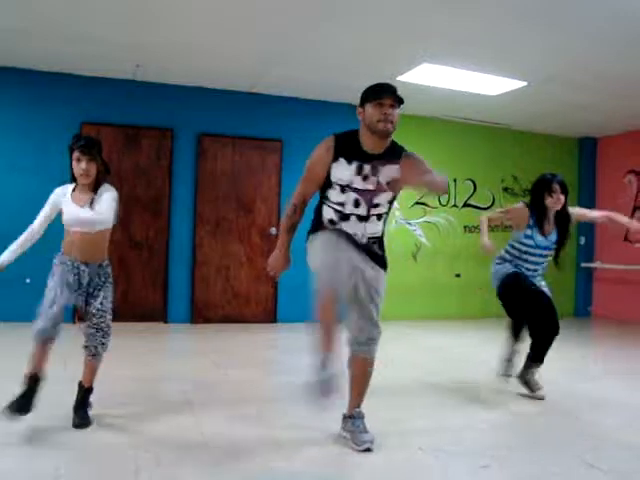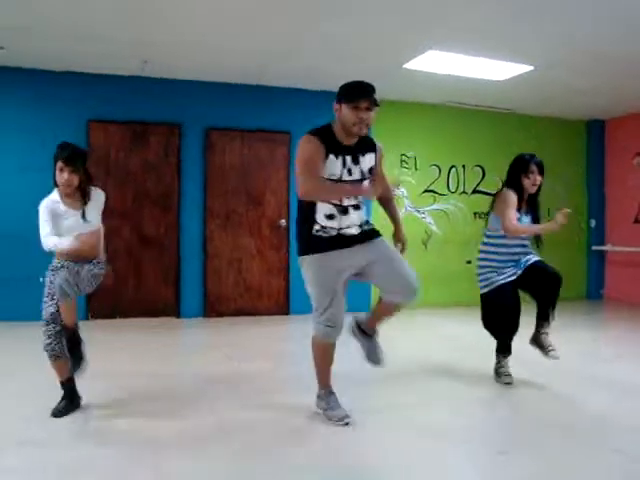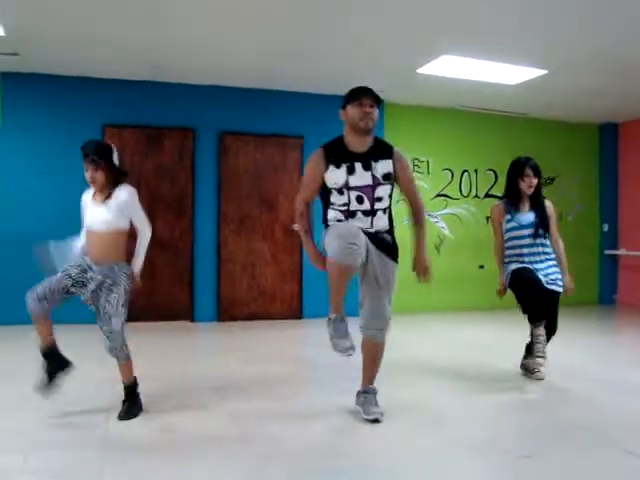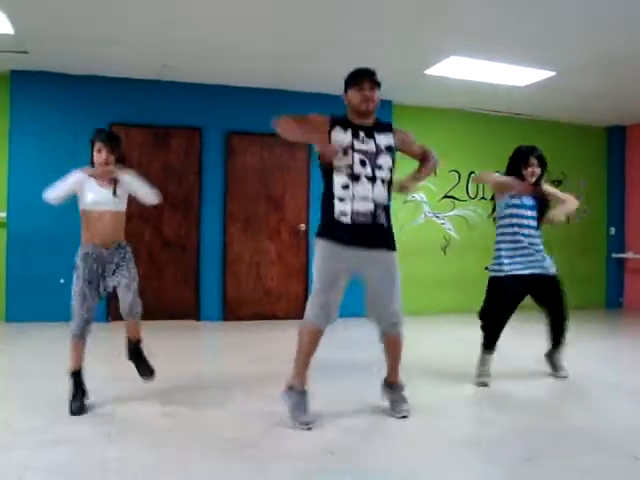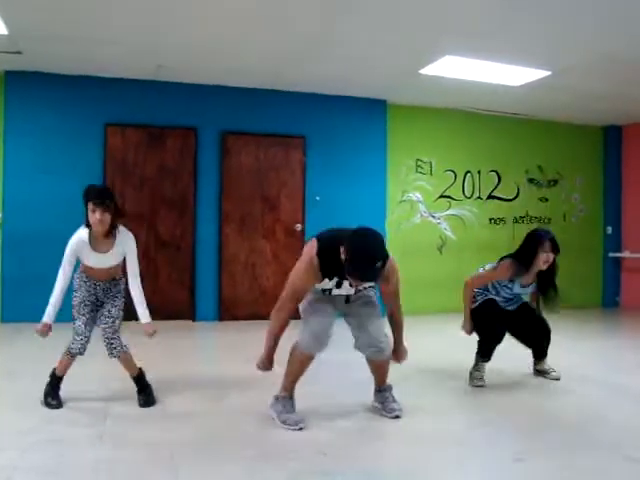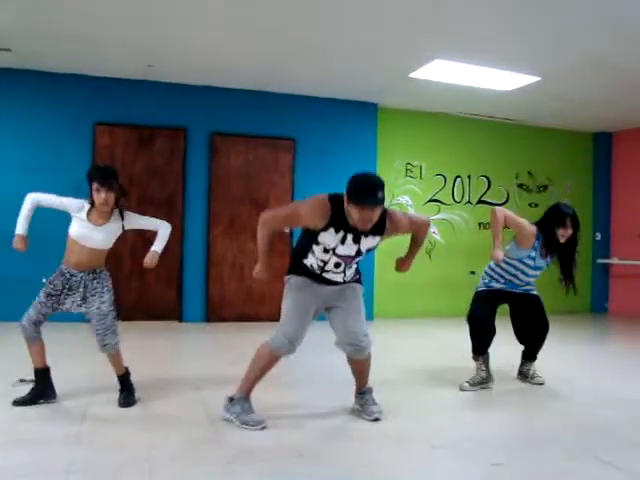
dt=0.7s
person 1, frame 1
left shoulder: (405, 160)
right shoulder: (331, 149)
left elbow: (440, 183)
right elbow: (299, 200)
left wrist: (401, 178)
right wrist: (282, 247)
left hip: (370, 258)
right hip: (328, 244)
left knee: (366, 339)
right knee: (340, 269)
left ankle: (353, 417)
right ankle: (326, 360)
person 1, frame 2
left shoulder: (371, 148)
right shoulder: (313, 143)
left elbow: (383, 187)
right elbow: (306, 189)
left wrist: (398, 227)
right wrist: (361, 189)
left hip: (361, 238)
right hip: (321, 247)
left knee: (406, 287)
right knee: (328, 322)
left ankle: (367, 328)
right ankle: (325, 394)
person 1, frame 3
left shoulder: (392, 156)
right shoulder: (323, 157)
left elbow: (415, 203)
right elbow: (303, 204)
left wrist: (420, 251)
right wrist: (309, 245)
left hip: (382, 244)
right hip: (343, 234)
left knee: (377, 322)
right knee: (345, 244)
left ankle: (367, 392)
right ankle: (336, 315)
person 1, frame 4
left shoulder: (391, 134)
right shoulder: (328, 126)
left elbow: (429, 156)
right elbow: (282, 124)
left wrist: (415, 178)
right wrist: (322, 144)
left hip: (379, 240)
right hip: (335, 239)
left knee: (389, 318)
right knee: (320, 311)
left ankle: (393, 386)
right ankle: (295, 389)
person 1, frame 5
left shoulder: (387, 268)
right shoulder: (315, 258)
left elbow: (393, 307)
right elbow: (283, 307)
left wrist: (398, 344)
right wrist: (268, 353)
left hip: (358, 295)
right hip: (319, 291)
left knee: (377, 342)
right knee: (315, 334)
left ankle: (383, 393)
right ankle: (283, 398)
person 1, frame 6
left shoulder: (390, 223)
right shoulder: (322, 209)
left elbow: (423, 225)
right elbow: (268, 220)
left wrist: (408, 259)
right wrist: (263, 263)
left hip: (345, 284)
right hip: (305, 279)
left knee: (357, 340)
right knee: (286, 338)
left ankle: (363, 395)
right ankle: (238, 400)
person 2, frame 1
left shoulder: (108, 193)
right shoulder: (62, 194)
left elbow: (102, 219)
right elbow: (35, 230)
left wrist: (70, 211)
left hip: (99, 272)
right hip: (67, 267)
left knee: (98, 336)
right knee: (48, 323)
left ankle: (82, 401)
right ankle: (31, 389)
person 2, frame 2
left shoulder: (97, 196)
right shoulder: (49, 204)
right elbow: (48, 241)
left wrist: (101, 260)
right wrist: (74, 241)
left hip: (91, 266)
right hip: (60, 267)
left knee: (62, 282)
right knee: (50, 333)
left ankle: (73, 337)
right ankle: (70, 394)
person 2, frame 3
left shoulder: (125, 194)
right shoulder: (87, 198)
left elbow: (145, 231)
left wrist: (136, 265)
left hip: (116, 273)
right hip: (88, 267)
left knee: (113, 334)
right knee: (37, 299)
left ankle: (132, 396)
right ankle: (54, 360)
person 2, frame 4
left shoulder: (125, 180)
right shoulder: (80, 180)
left elbow: (153, 199)
right elbow: (51, 197)
left wrist: (125, 175)
right wrist: (79, 176)
left hip: (120, 254)
right hip: (88, 256)
left knee: (129, 301)
right knee: (80, 319)
left ankle: (135, 349)
right ankle: (78, 387)
person 2, frame 5
left shoulder: (125, 237)
right shoulder: (79, 239)
left elbow: (134, 279)
right elbow: (62, 279)
left wrist: (145, 319)
right wrist: (47, 318)
left hip: (114, 287)
right hip: (86, 285)
left knee: (110, 336)
right knee: (80, 336)
left ankle: (142, 385)
right ankle: (53, 386)
person 2, frame 6
left shoulder: (124, 218)
right shoulder: (76, 207)
left elbow: (164, 226)
right elbow: (32, 198)
left wrist: (155, 251)
right wrist: (20, 232)
left hip: (96, 279)
right hip: (66, 275)
left knee: (106, 333)
right knee: (29, 323)
left ankle: (125, 385)
right ankle: (43, 385)
person 3, frame 1
left shoulder: (566, 215)
right shoulder: (524, 213)
left elbow: (601, 215)
right elbow: (487, 218)
right wrist: (485, 238)
left hip: (535, 281)
right hip: (509, 272)
left knee: (549, 327)
right knee: (526, 294)
left ankle: (529, 372)
right ankle: (513, 345)
person 3, frame 2
left shoulder: (529, 202)
right shoulder: (508, 195)
right elbow: (511, 229)
right wrist: (551, 226)
left hip: (521, 262)
right hip: (495, 269)
left knee: (552, 280)
right knee: (507, 319)
left ankle: (541, 333)
right ankle: (502, 362)
person 3, frame 3
left shoulder: (545, 205)
right shoulder: (501, 209)
left elbow: (556, 241)
right elbow: (499, 247)
left wrist: (565, 274)
right wrist: (502, 277)
left hip: (548, 271)
right hip: (519, 268)
left knee: (550, 325)
right knee: (533, 287)
left ankle: (529, 360)
right ankle: (537, 331)
person 3, frame 4
left shoulder: (542, 191)
right shoulder: (502, 186)
left elbow: (572, 202)
right elbow: (480, 178)
left wrist: (561, 211)
right wrist: (510, 182)
left hip: (537, 262)
right hip: (507, 264)
left knee: (557, 310)
right knee: (496, 313)
left ankle: (555, 355)
right ankle: (485, 361)
person 3, frame 5
left shoulder: (543, 273)
right shoulder: (508, 267)
left elbow: (534, 295)
right elbow: (469, 284)
left wrist: (533, 314)
right wrist: (468, 318)
left hip: (513, 303)
right hip: (487, 299)
left knee: (541, 330)
right knee: (494, 329)
left ankle: (541, 363)
right ankle: (479, 367)
person 3, frame 6
left shoulder: (559, 245)
right shoulder: (530, 233)
left elbow: (569, 259)
right elbow: (498, 212)
left wrist: (568, 275)
right wrist: (497, 247)
left hip: (523, 289)
right hip: (494, 283)
left knee: (540, 326)
right knee: (478, 317)
left ankle: (527, 367)
right ankle: (482, 371)
